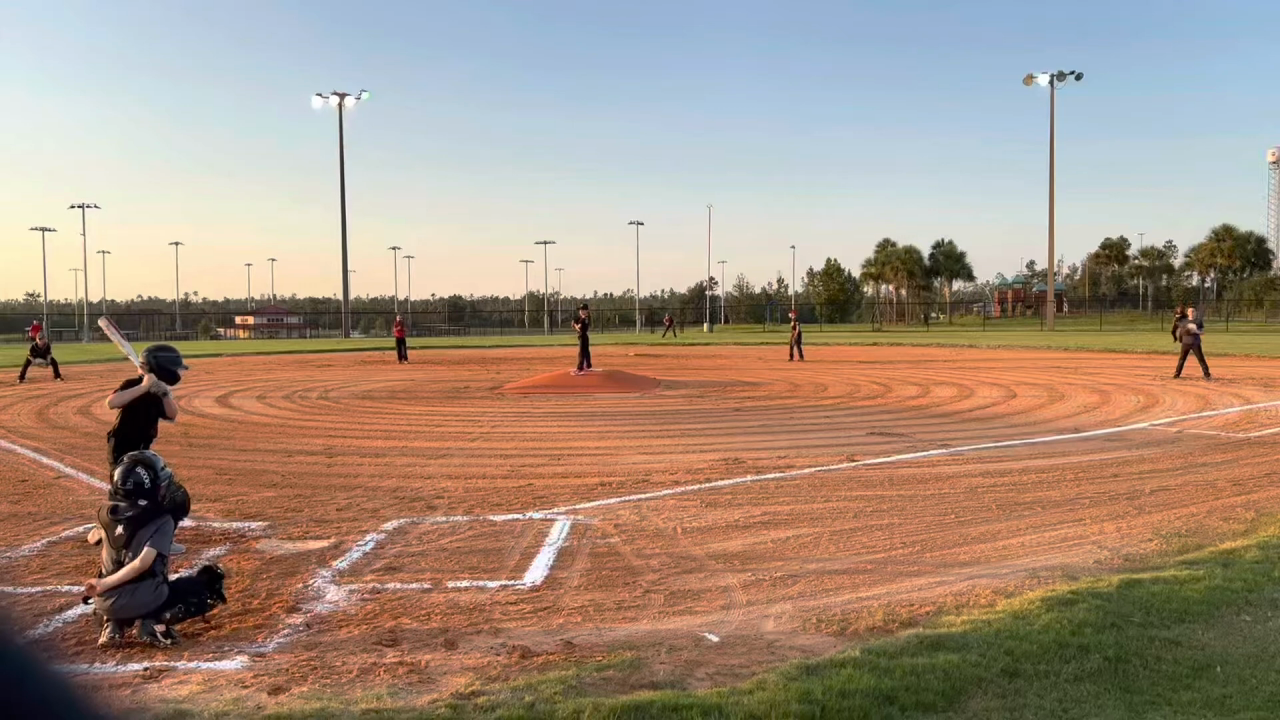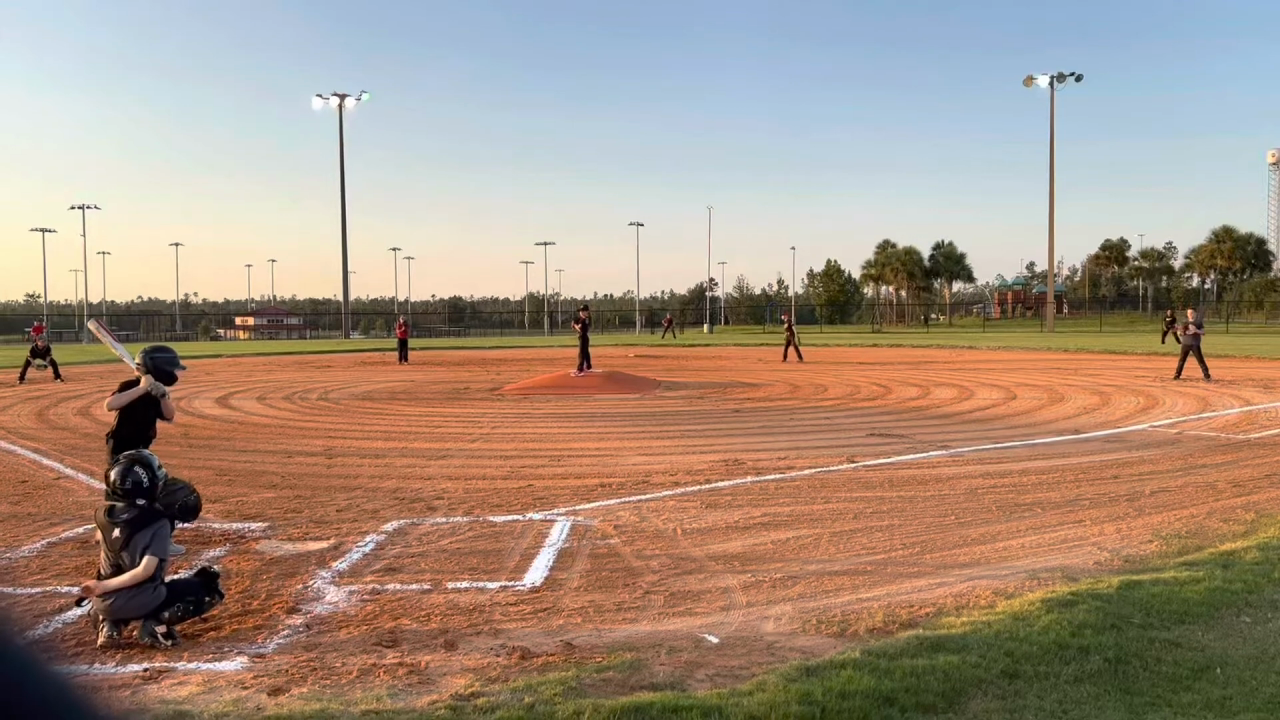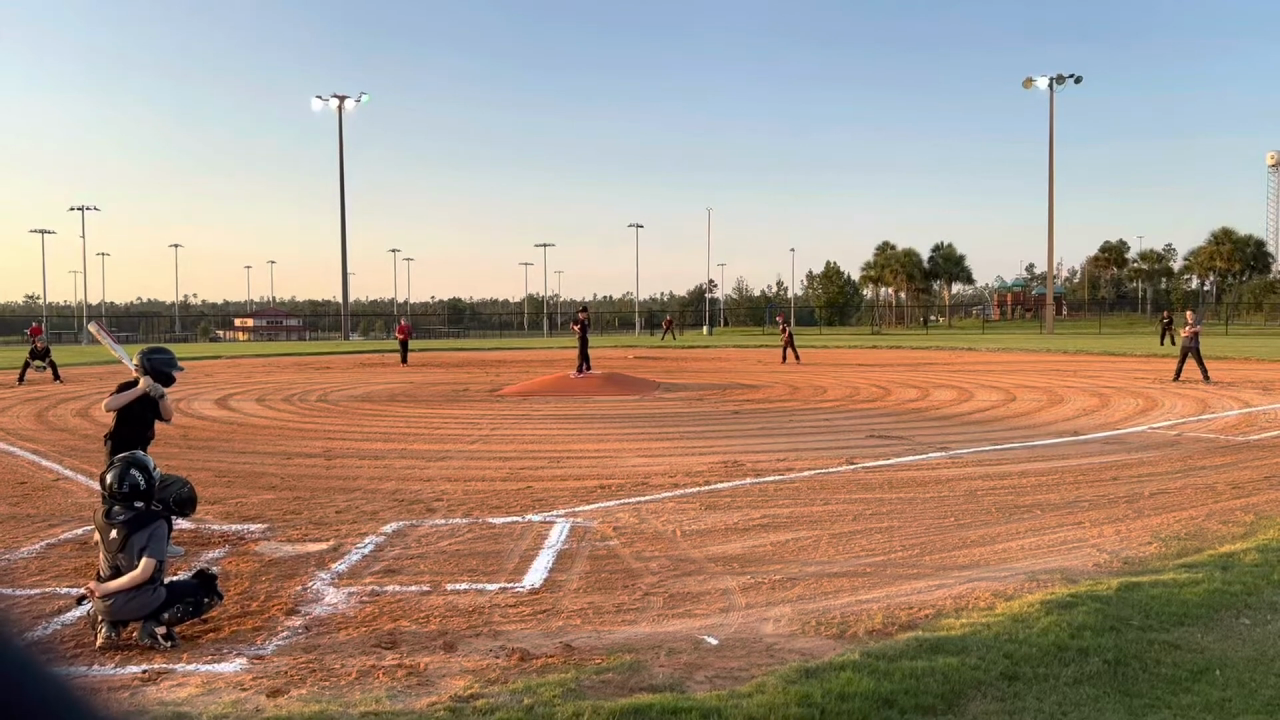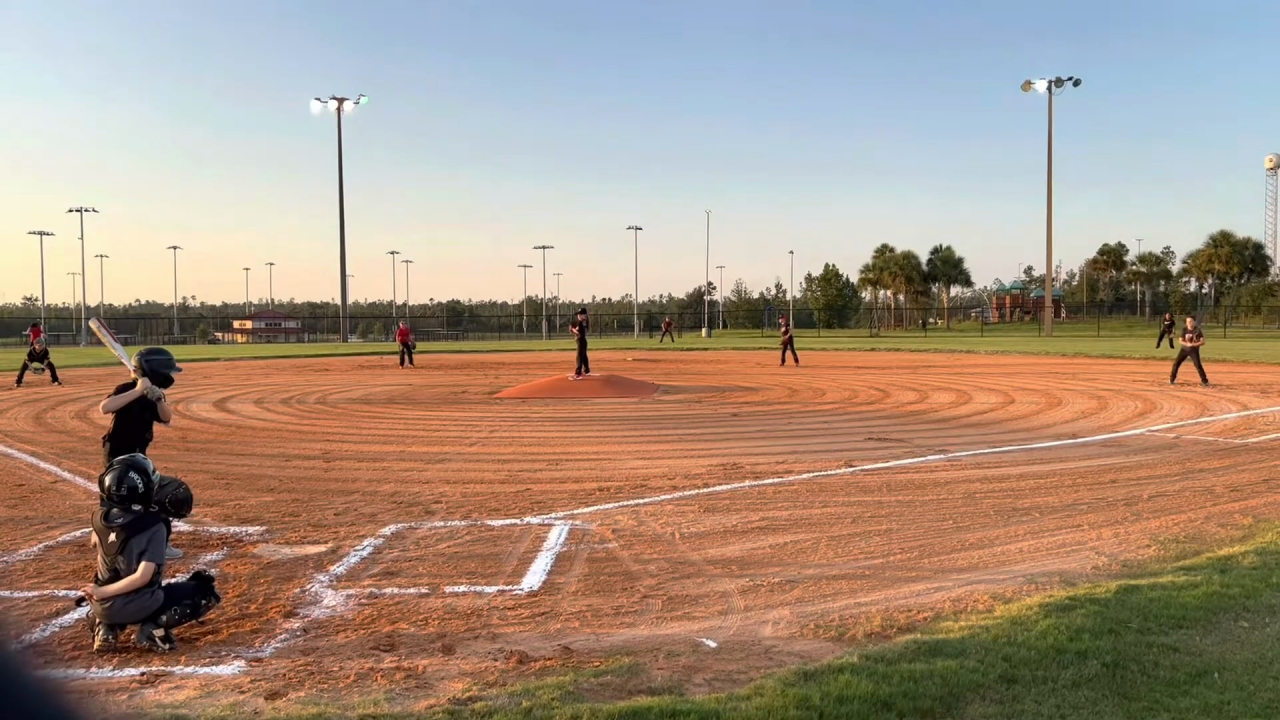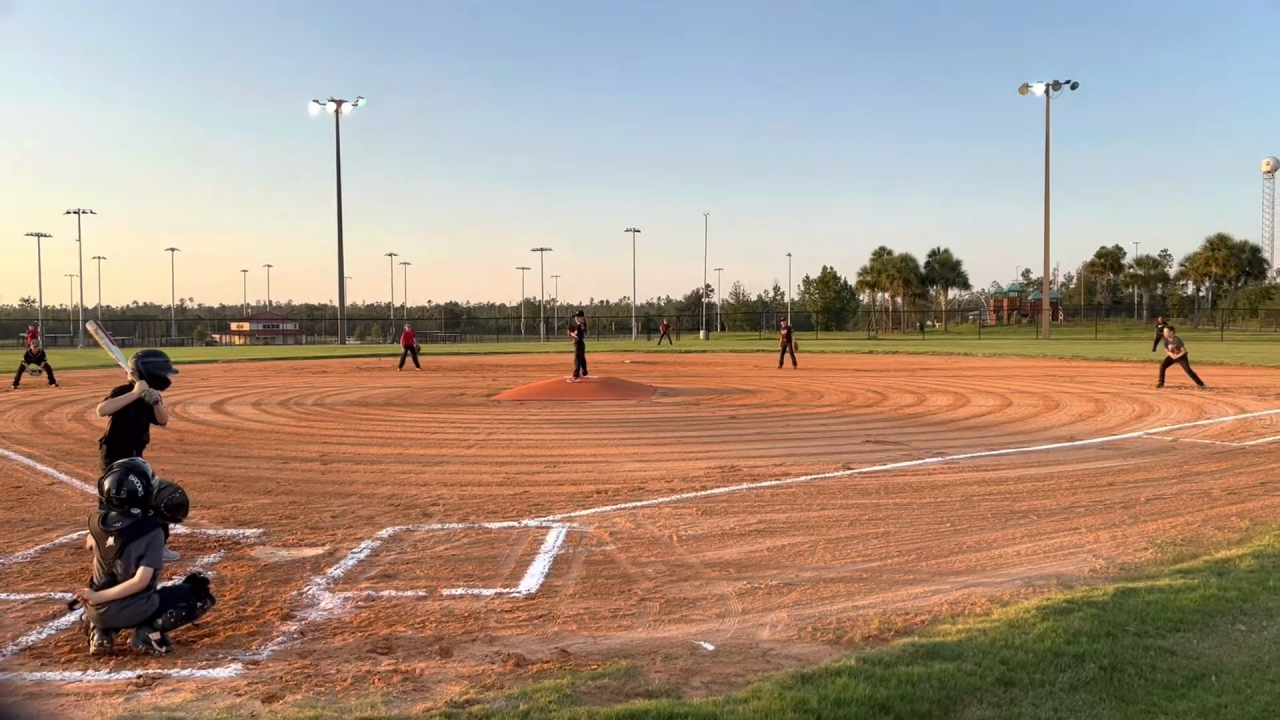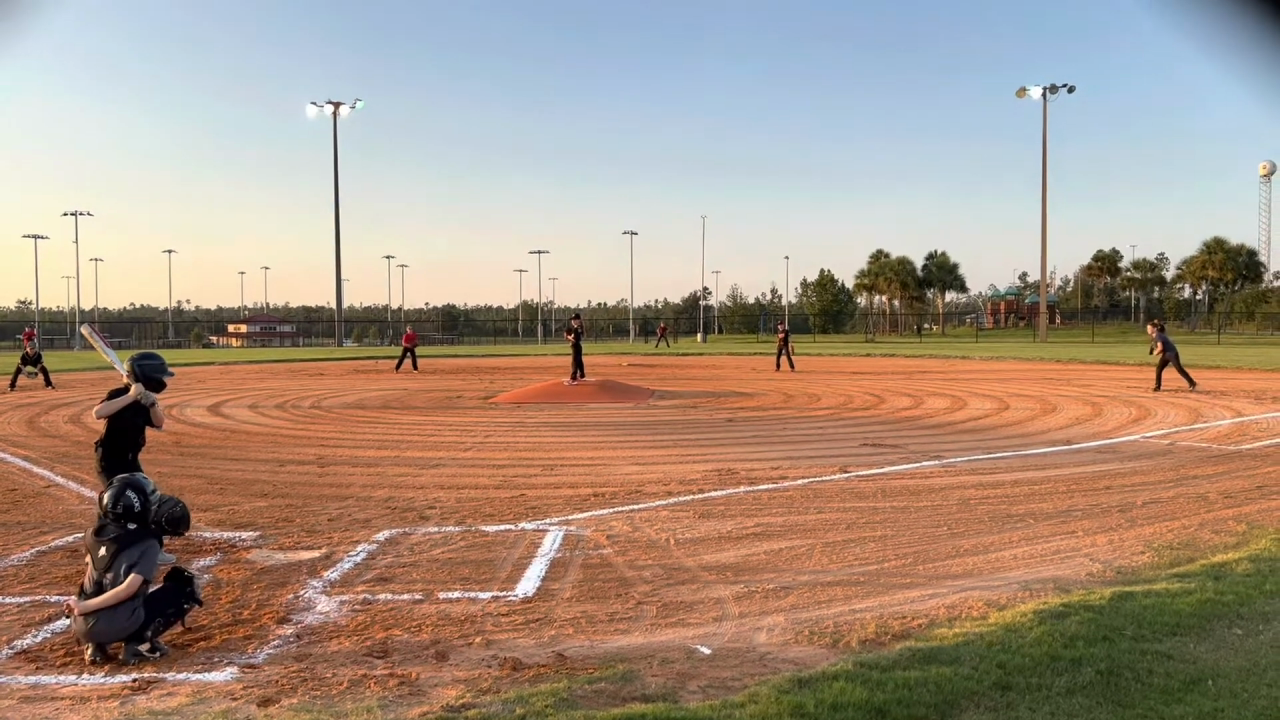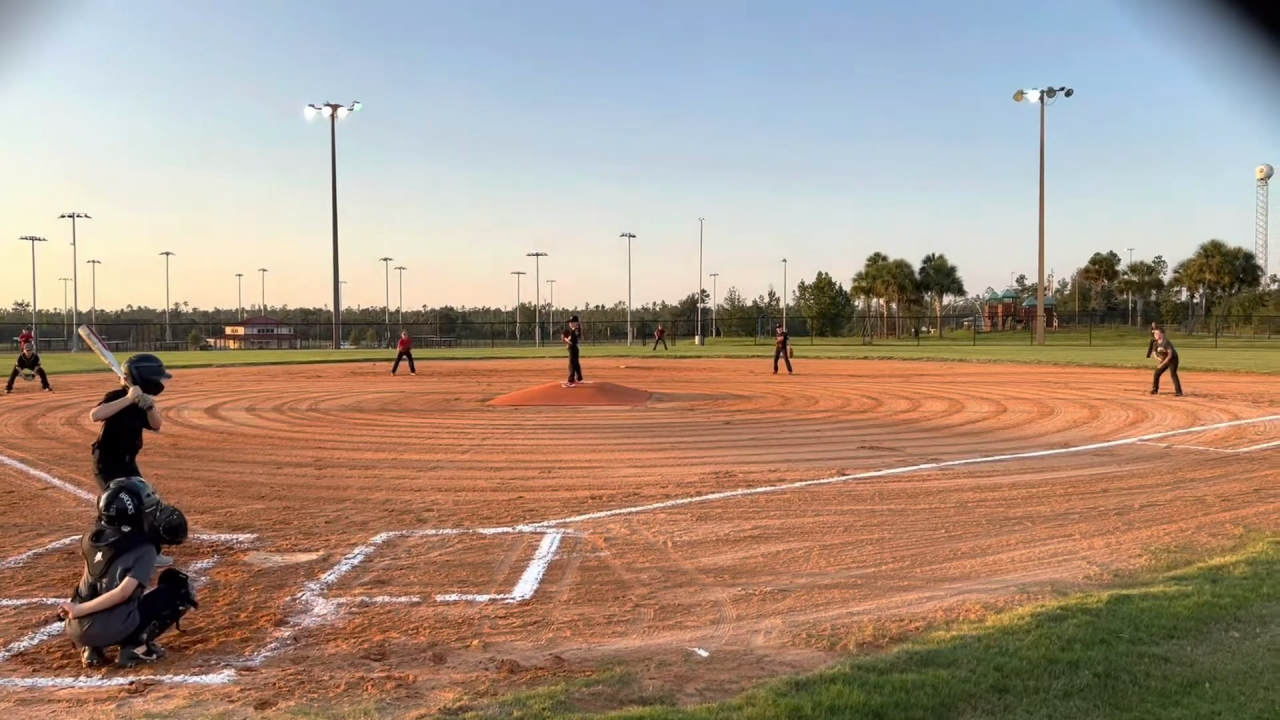
dt=0.4s
person 1, frame 1
left shoulder: (157, 390)
right shoulder: (134, 385)
left elbow: (171, 416)
right elbow: (111, 402)
left wrist: (165, 394)
right wrist: (144, 387)
left hip: (140, 449)
right hip: (123, 450)
person 1, frame 2
left shoulder: (155, 391)
right shoulder: (131, 387)
left elbow: (169, 417)
right elbow: (109, 405)
left wrist: (163, 395)
right wrist: (141, 389)
left hip: (139, 451)
right hip: (122, 451)
person 1, frame 3
left shoulder: (154, 391)
right shoulder: (128, 388)
left elbow: (168, 417)
right elbow: (107, 406)
left wrist: (161, 397)
right wrist: (140, 390)
left hip: (137, 451)
right hip: (120, 452)
person 1, frame 4
left shoulder: (154, 393)
right shoulder: (127, 390)
left elbow: (166, 419)
right elbow: (104, 407)
left wrist: (159, 399)
right wrist: (137, 392)
left hip: (136, 453)
right hip: (118, 454)
person 1, frame 5
left shoulder: (150, 396)
right shoulder: (124, 392)
left elbow: (163, 421)
right elbow: (101, 410)
left wrist: (156, 402)
right wrist: (135, 394)
left hip: (133, 456)
right hip: (115, 457)
person 1, frame 6
left shoulder: (146, 398)
right shoulder: (120, 395)
left elbow: (159, 424)
right elbow: (98, 413)
left wrist: (152, 404)
right wrist: (131, 397)
left hip: (129, 460)
right hip: (110, 460)
left knee: (150, 500)
person 1, frame 7
left shoulder: (142, 401)
right shoulder: (117, 397)
left elbow: (156, 426)
right elbow: (95, 415)
left wrist: (149, 407)
right wrist: (129, 399)
left hip: (127, 462)
right hip: (107, 462)
person 2, frame 1
left shoulder: (107, 513)
right shoulder: (162, 520)
left elbow: (92, 538)
right elbow: (142, 563)
right wrist: (104, 584)
left hip: (108, 602)
right hip: (146, 602)
right knee: (212, 584)
left ankle: (114, 624)
right ankle: (158, 622)
person 2, frame 2
left shoulder: (103, 515)
right shoulder: (158, 523)
right elbow: (145, 571)
right wrist: (103, 587)
left hip: (107, 603)
right hip: (143, 603)
right knee: (209, 586)
left ankle: (110, 624)
right ankle: (157, 624)
person 2, frame 3
left shoulder: (102, 516)
right shoulder: (155, 524)
right elbow: (143, 573)
right wrist: (103, 589)
left hip: (105, 604)
right hip: (141, 605)
right knee: (208, 588)
left ankle: (109, 625)
right ankle: (156, 626)
person 2, frame 4
left shoulder: (100, 518)
right shoulder: (153, 527)
right elbow: (142, 577)
right wrist: (101, 592)
left hip: (104, 607)
right hip: (139, 608)
right knee: (205, 591)
left ankle: (107, 628)
right ankle: (154, 628)
person 2, frame 5
left shoulder: (97, 522)
right shoulder: (152, 532)
right elbow: (140, 582)
right wrist: (98, 597)
left hip: (97, 612)
right hip: (134, 613)
right knee: (200, 592)
left ankle: (102, 632)
right ankle: (151, 632)
person 2, frame 6
left shoulder: (95, 533)
right shoulder: (147, 544)
right elbow: (128, 589)
right wrist: (84, 606)
left hip: (82, 626)
right hip: (119, 627)
right knee: (186, 588)
left ankle: (96, 645)
right ankle: (141, 643)
person 2, frame 7
left shoulder: (93, 538)
right shoulder: (144, 549)
right elbow: (122, 593)
right wrist: (78, 610)
left hip: (77, 630)
right hip: (112, 631)
right knee: (180, 588)
left ankle: (92, 648)
right ankle: (136, 647)
